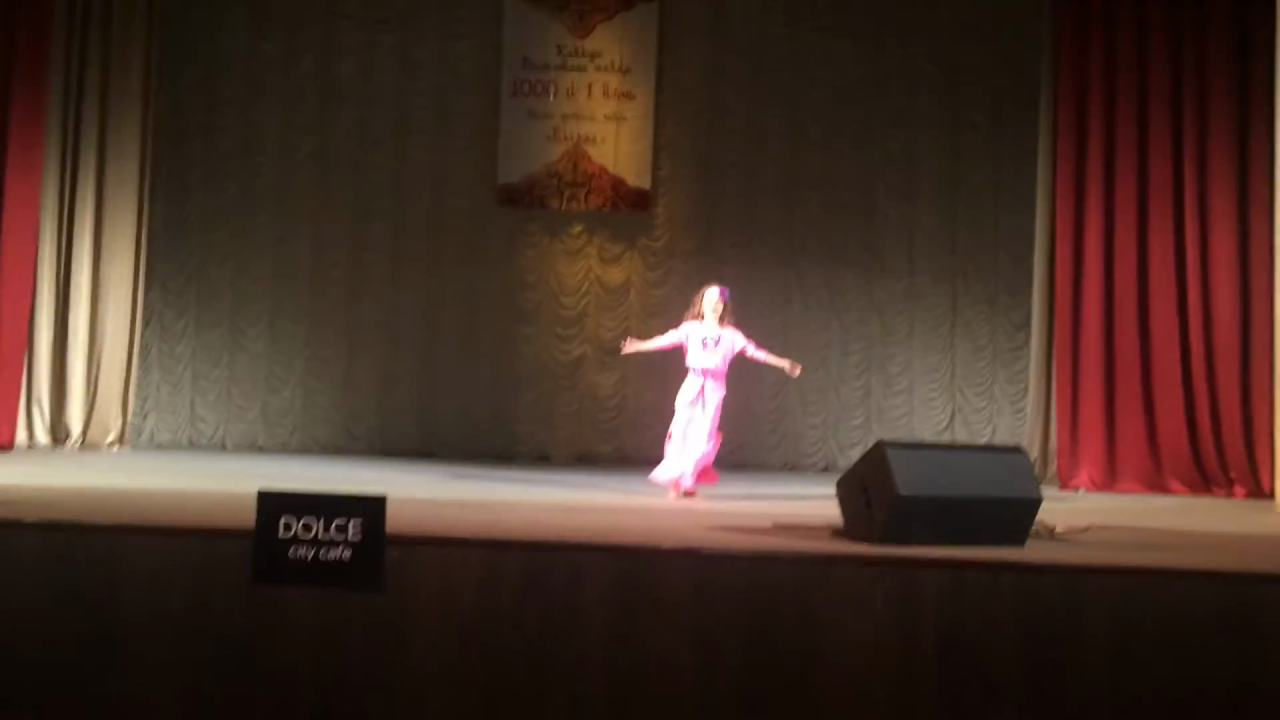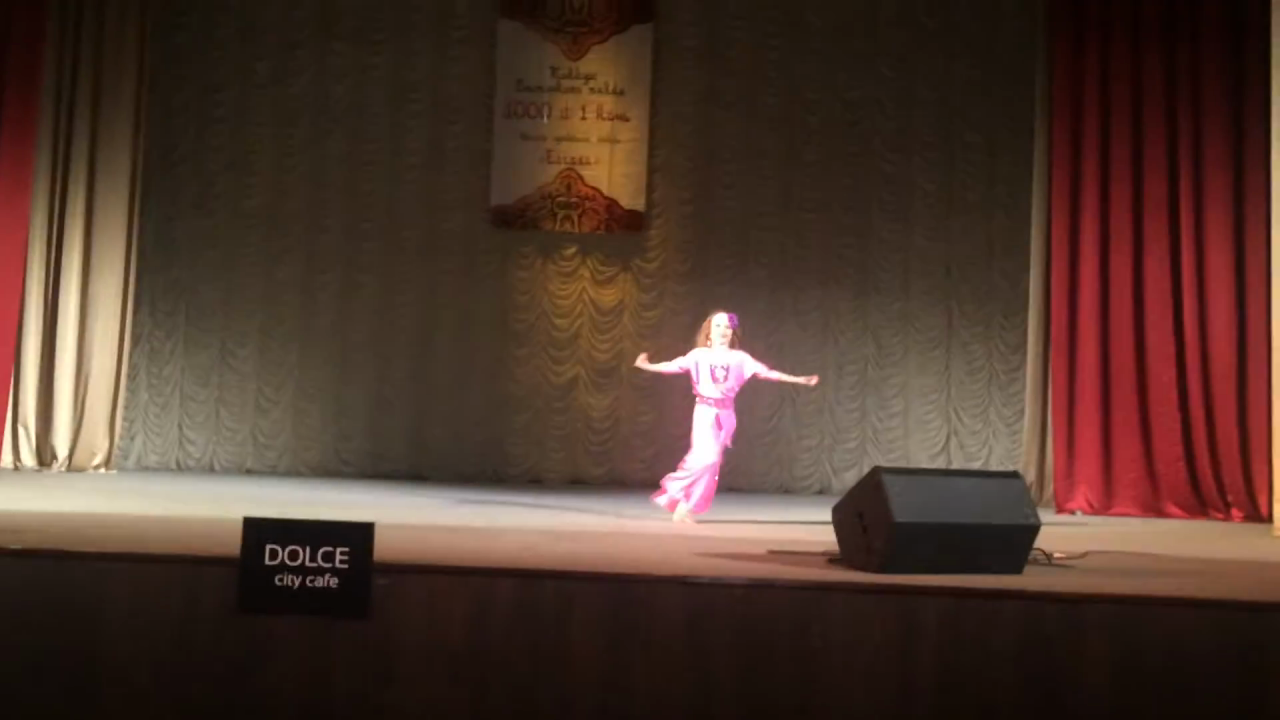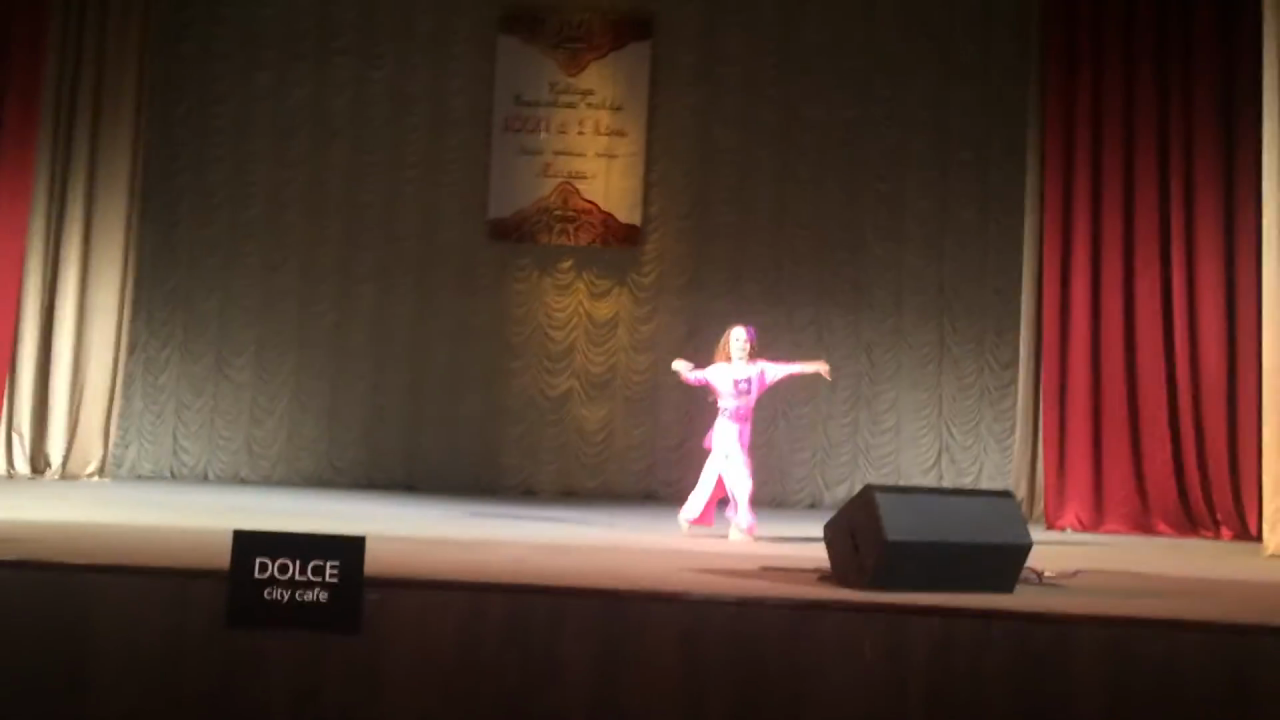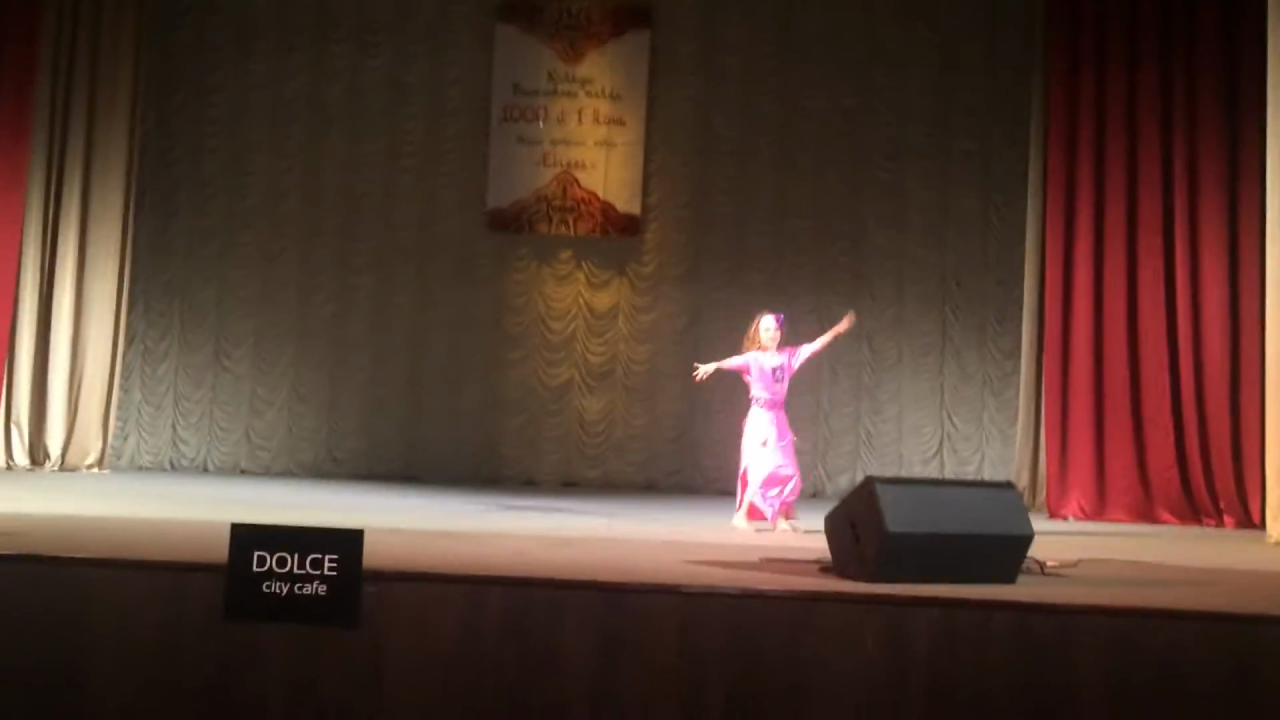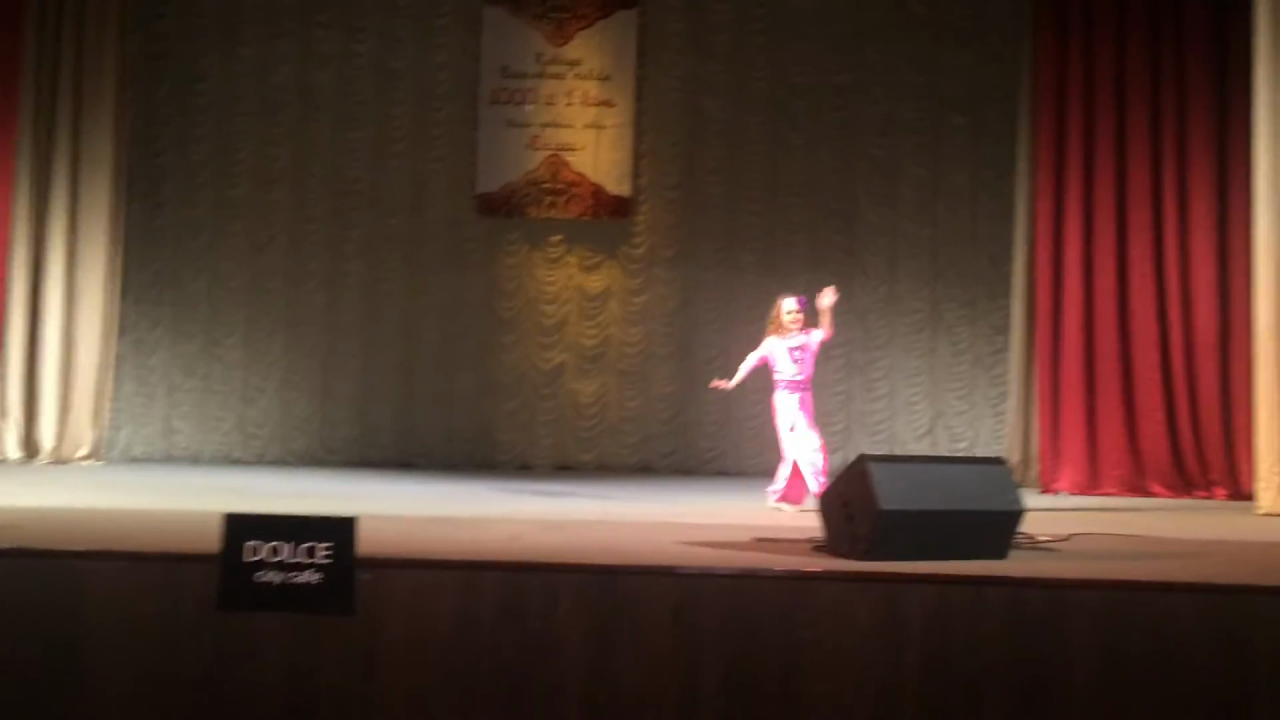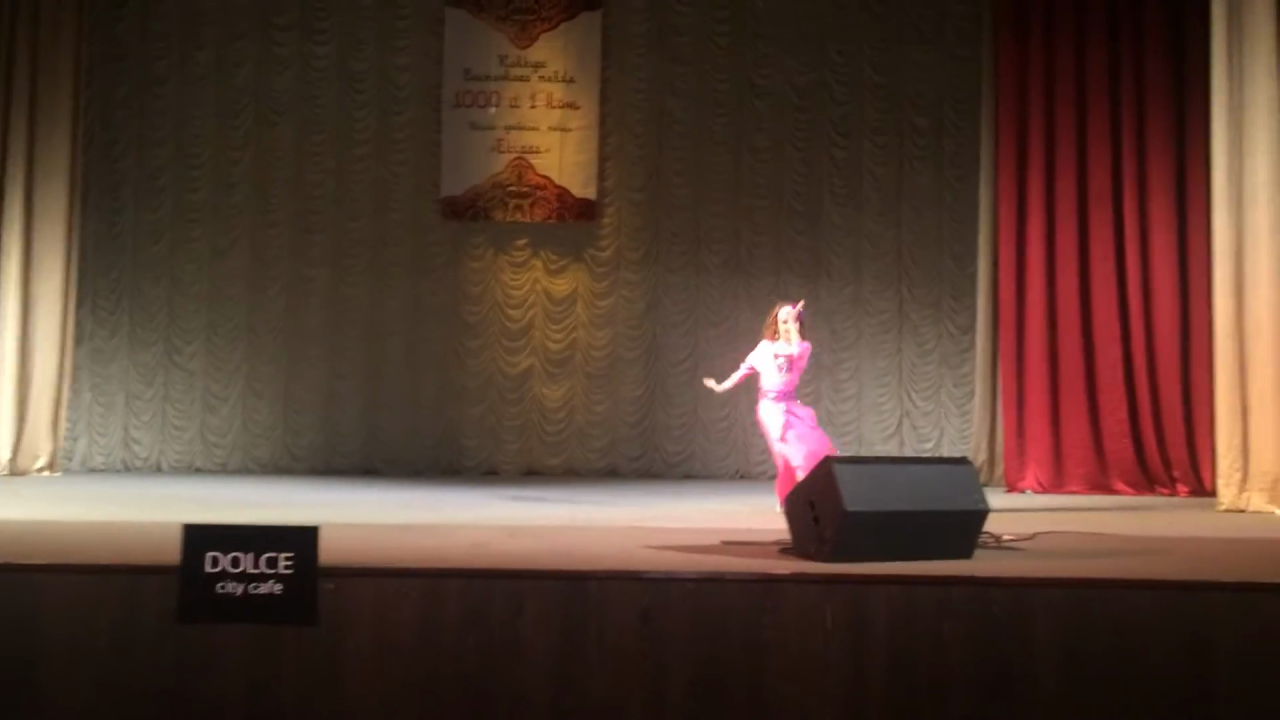
dt=0.2s
person 1, frame 1
left shoulder: (730, 334)
right shoulder: (689, 328)
left elbow: (753, 351)
right elbow: (667, 340)
left wrist: (782, 363)
right wrist: (639, 345)
left hip: (715, 388)
right hip: (693, 384)
left knee: (703, 436)
right knee: (681, 430)
left ankle: (688, 482)
right ankle: (674, 480)
person 1, frame 2
left shoulder: (740, 358)
right shoulder: (699, 355)
left elbow: (765, 372)
right elbow: (676, 366)
left wrist: (798, 380)
right wrist: (648, 366)
left hip: (725, 415)
right hip: (704, 412)
left knee: (711, 461)
right knee: (706, 457)
left ankle: (686, 506)
right ankle: (681, 499)
person 1, frame 3
left shoulder: (759, 368)
right shoulder: (718, 370)
left elbow: (786, 369)
right elbow: (694, 377)
left wrist: (815, 367)
right wrist: (680, 369)
left hip: (743, 428)
right hip: (725, 427)
left knee: (716, 475)
right knee: (739, 476)
left ankle: (690, 517)
right ankle: (740, 526)
person 1, frame 4
left shoulder: (788, 355)
right shoulder: (752, 358)
left elbow: (813, 346)
right elbow: (733, 362)
left wrist: (836, 330)
right wrist: (713, 365)
left hip: (778, 417)
right hip: (759, 416)
left knee: (788, 469)
right knee: (761, 467)
left ankle: (782, 517)
right ankle: (742, 514)
person 1, frame 5
left shoulder: (809, 337)
right shoulder: (773, 342)
left elbow: (826, 333)
right elbow: (753, 360)
left wrist: (825, 309)
right wrist: (732, 382)
left hip: (804, 397)
right hip: (785, 398)
left knee: (803, 448)
right knee: (809, 445)
left ankle: (780, 496)
person 1, frame 6
left shoulder: (802, 347)
right shoulder: (765, 347)
left elbow: (798, 351)
right elbow: (745, 369)
left wrist: (796, 319)
right wrist: (722, 386)
left hip: (791, 406)
right hip: (771, 407)
left knee: (816, 445)
right knee: (793, 453)
